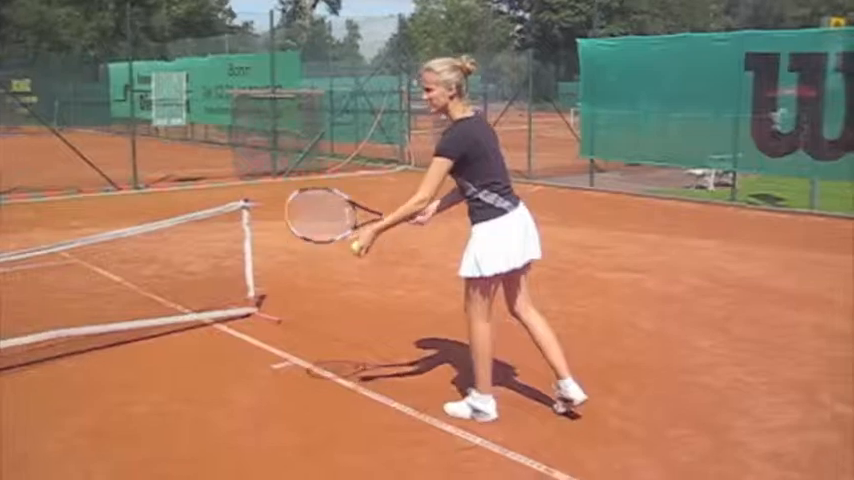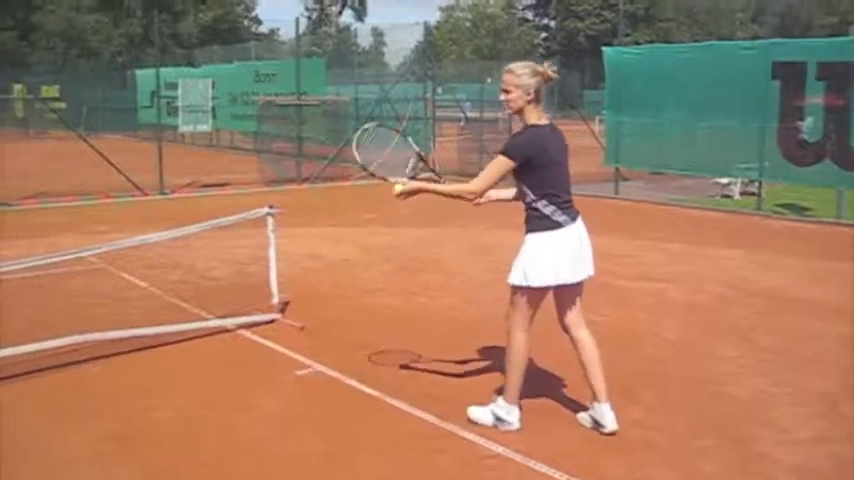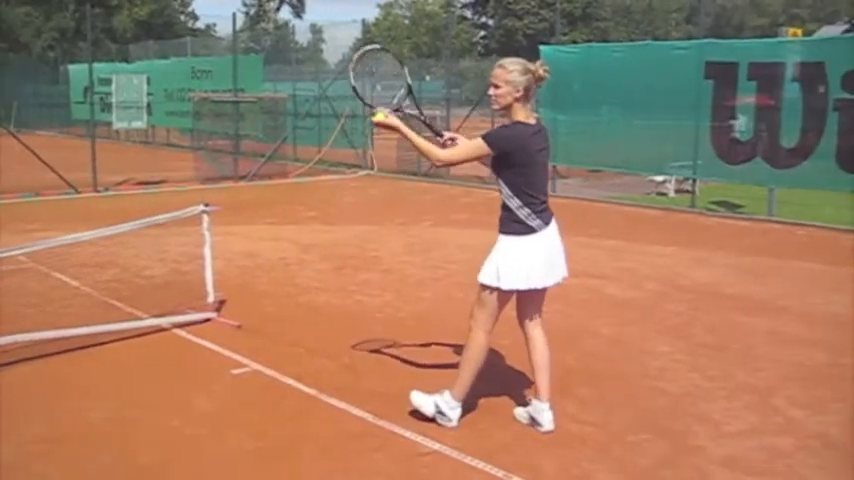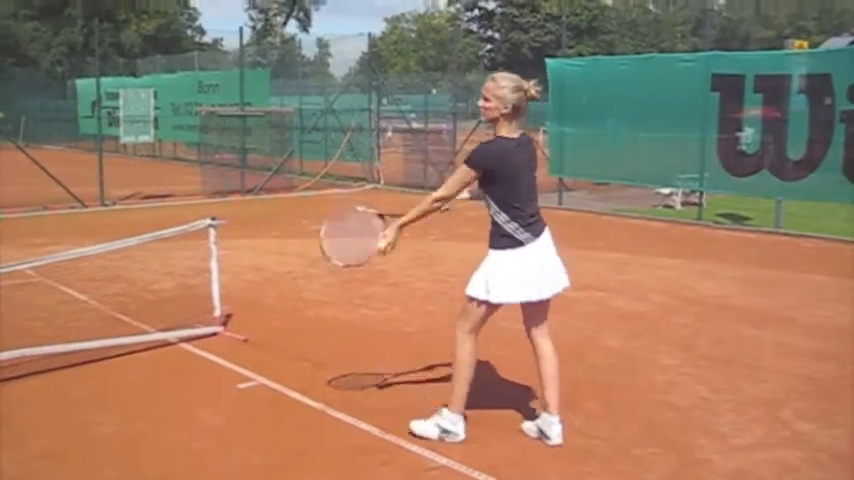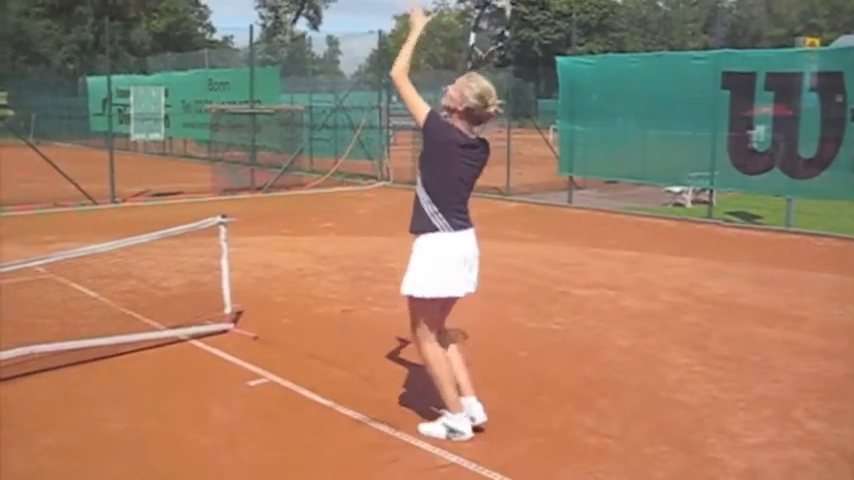
dt=0.5s
person 1, frame 1
left shoulder: (456, 137)
right shoulder: (477, 123)
left elbow: (421, 198)
left wrist: (375, 229)
right wrist: (435, 209)
left hip: (495, 229)
right hip: (515, 220)
left knee: (478, 313)
right knee: (522, 308)
left ankle: (482, 401)
right ankle: (567, 385)
person 1, frame 2
left shoulder: (525, 141)
right shoulder: (552, 133)
left elbow: (471, 190)
left wrist: (420, 186)
right wrist: (497, 195)
left hip: (547, 242)
right hip: (572, 235)
left knee: (517, 324)
right knee: (574, 323)
left ankle: (507, 409)
right ankle: (602, 410)
person 1, frame 3
left shoulder: (509, 136)
right shoulder: (535, 131)
left elbow: (442, 158)
left wrist: (398, 125)
right wrist: (467, 143)
left hip: (520, 243)
right hip: (543, 237)
left knee: (481, 323)
right knee: (531, 322)
left ankle: (450, 404)
right ankle: (541, 408)
person 1, frame 4
left shoulder: (489, 153)
right shoulder: (525, 145)
left elbow: (440, 196)
left wrist: (397, 226)
right wrist: (472, 188)
left hip: (510, 257)
right hip: (539, 248)
left knee: (465, 332)
right knee: (539, 335)
left ankle: (452, 419)
right ankle: (550, 423)
person 1, frame 5
left shoulder: (437, 132)
right shoulder: (480, 149)
left elbow: (398, 77)
left hip: (437, 247)
right hip: (464, 243)
left knee: (425, 337)
right knee: (437, 331)
left ankle: (456, 418)
right ankle: (470, 403)
